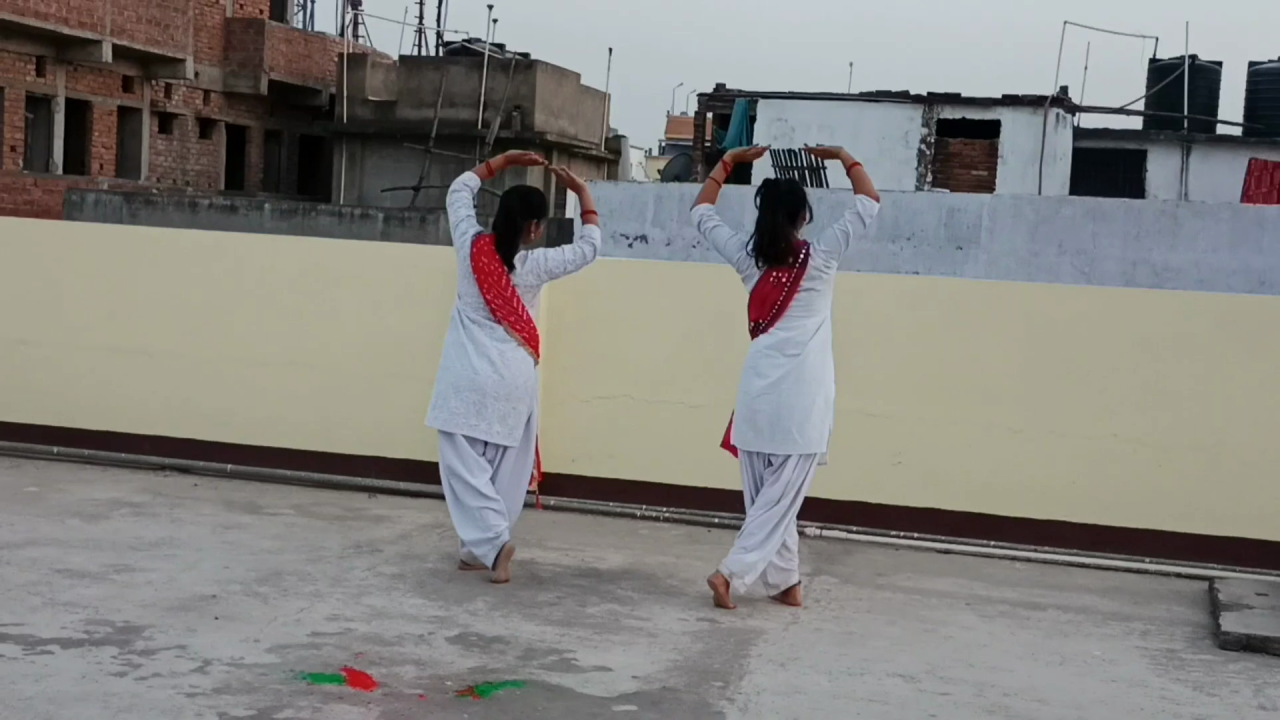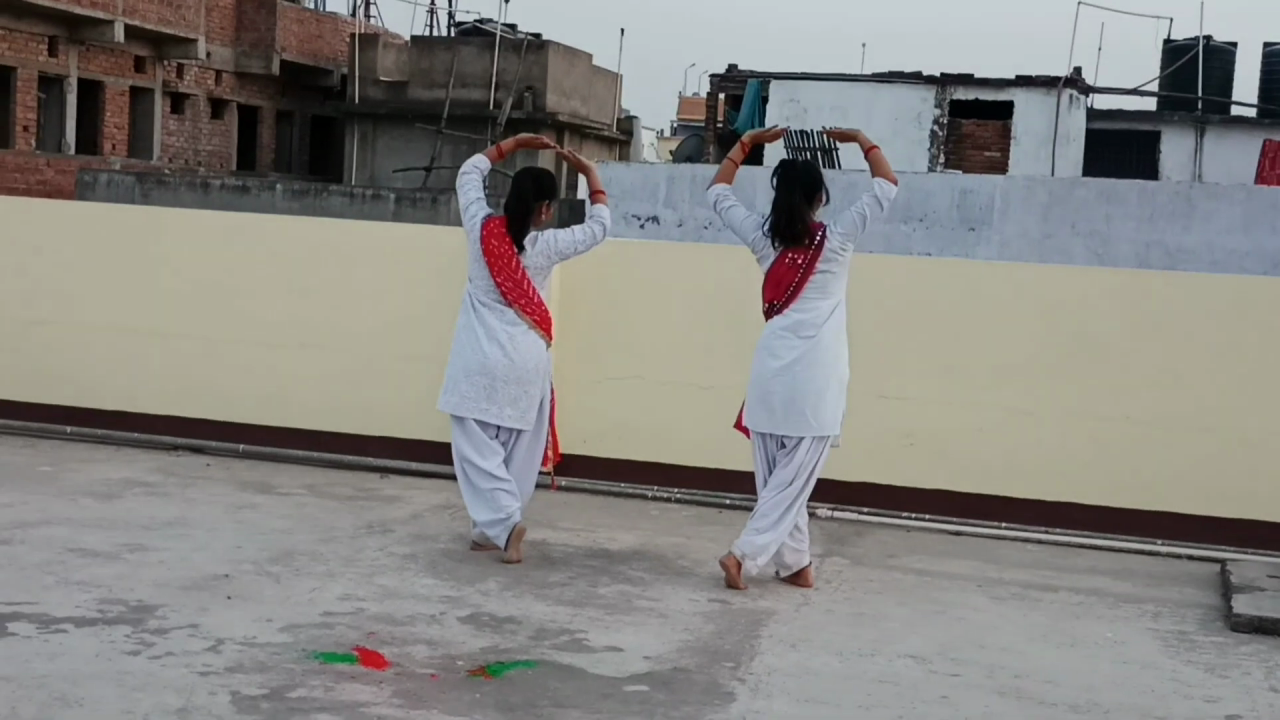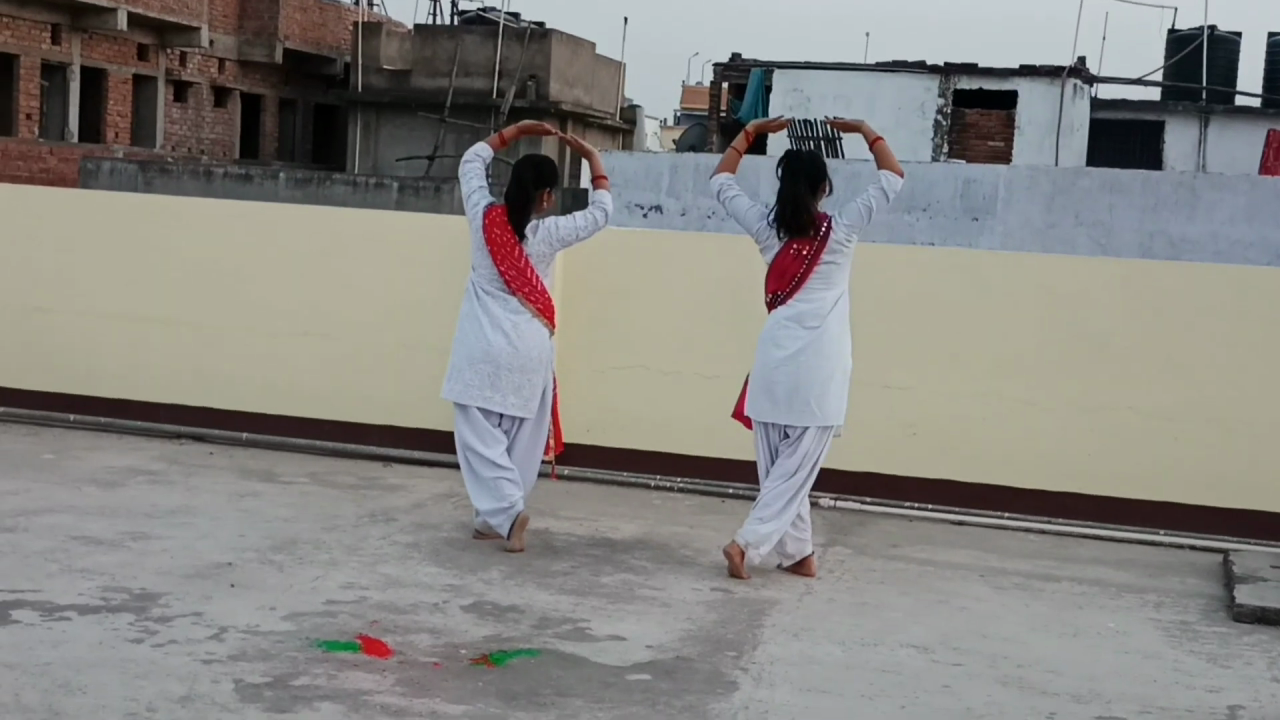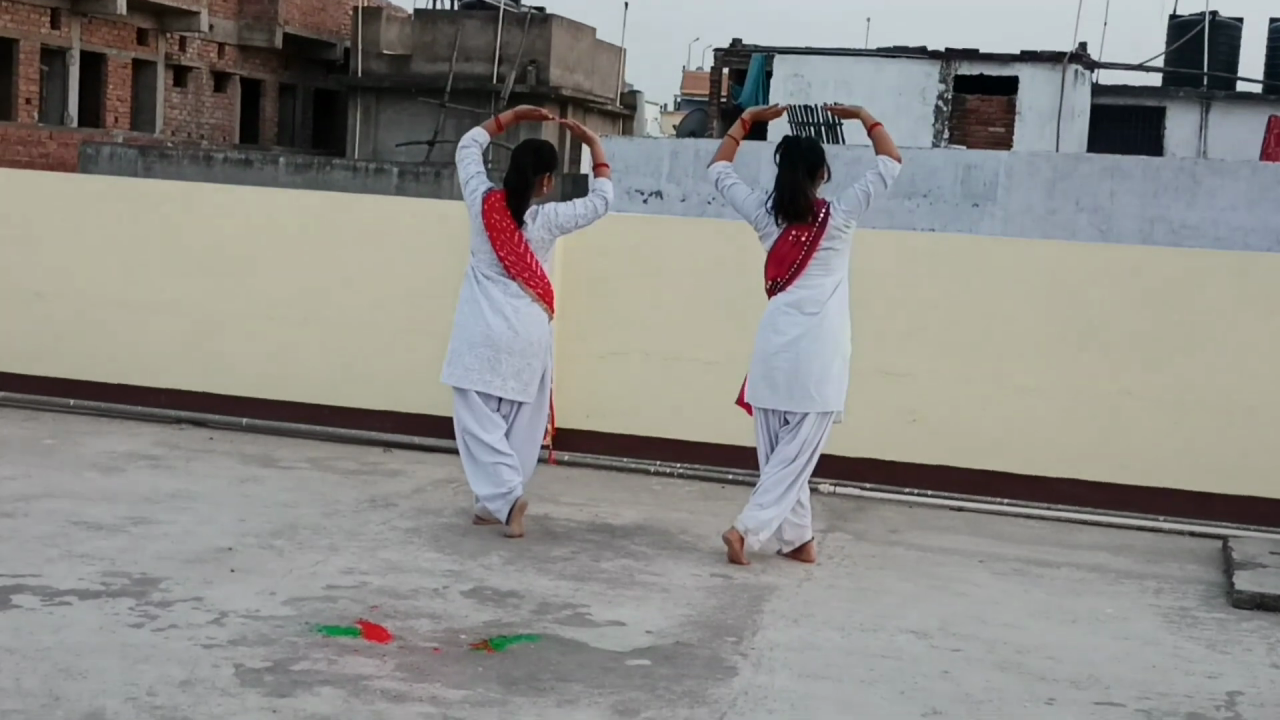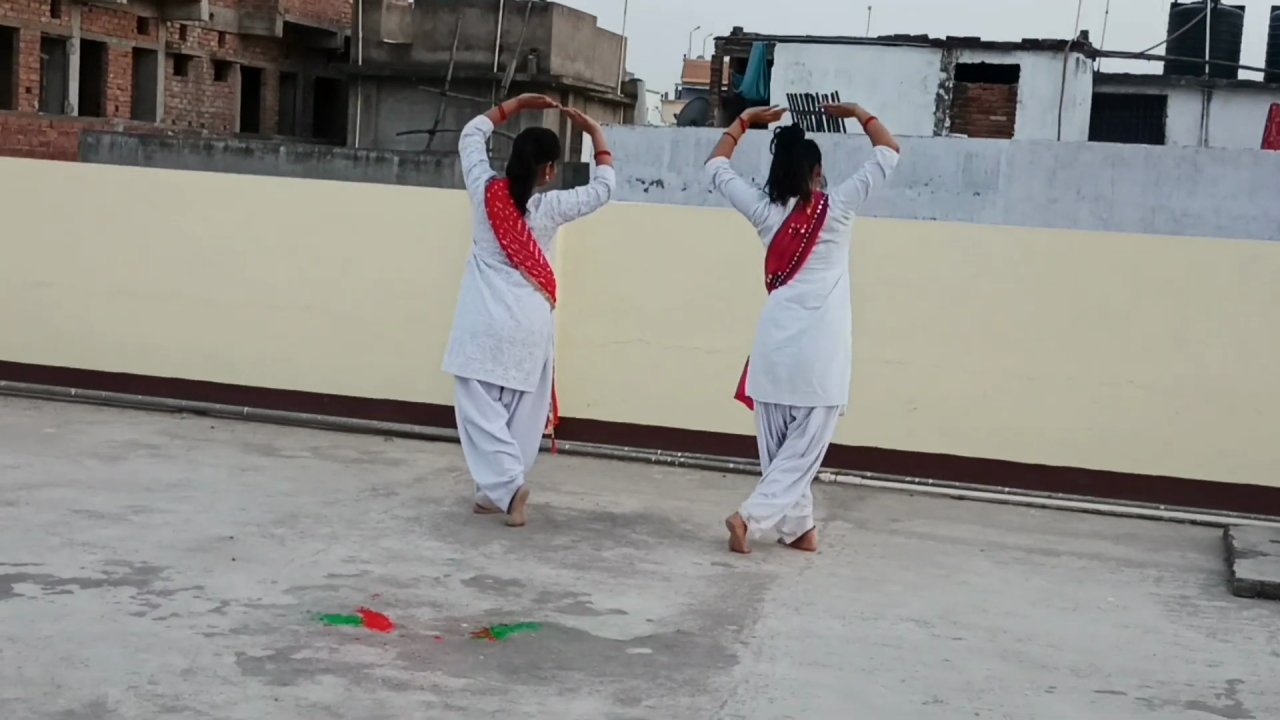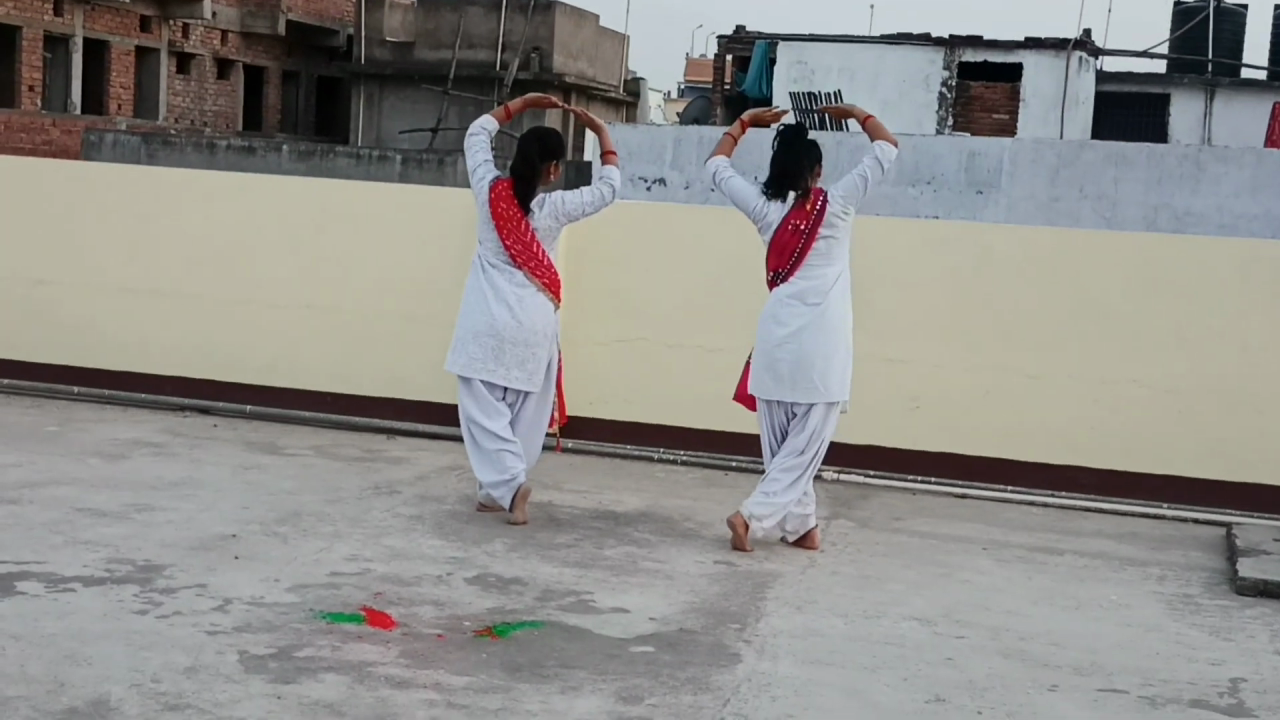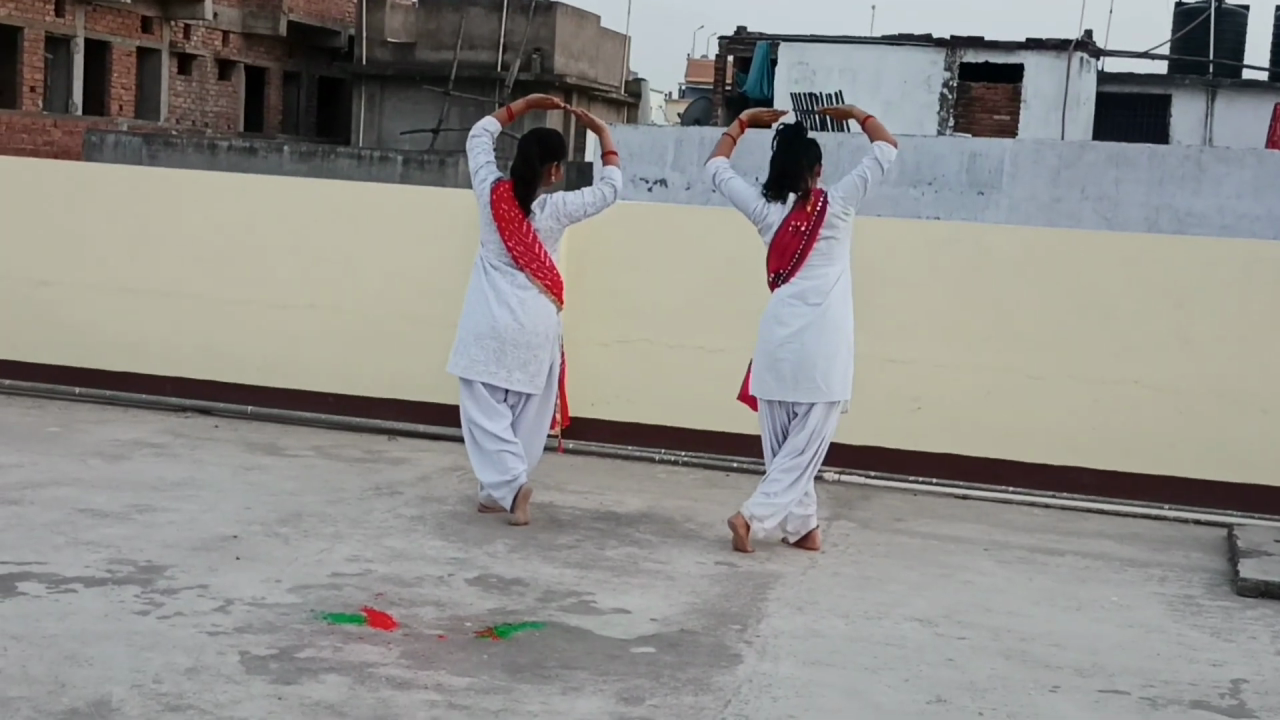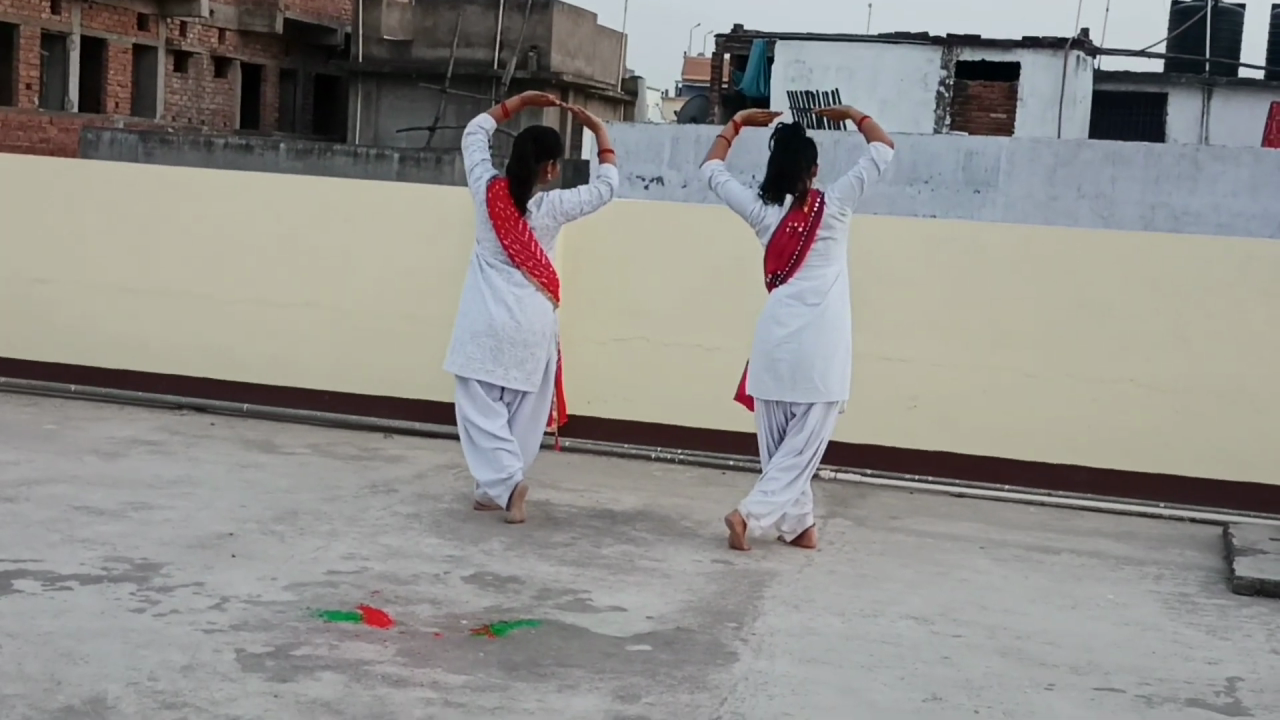
dt=0.4s
person 1, frame 1
left shoulder: (748, 257)
right shoulder: (821, 257)
left elbow: (702, 212)
right elbow: (869, 202)
left wrist: (728, 160)
right wrist: (844, 157)
left hip: (759, 389)
right hip: (802, 395)
left knee: (764, 495)
right knee: (782, 496)
left ankle: (783, 581)
right ankle: (733, 572)
person 1, frame 2
left shoulder: (763, 238)
right shoulder: (837, 240)
left elbow: (718, 192)
right elbow: (887, 186)
left wrist: (747, 142)
right wrist: (862, 140)
left hip: (773, 369)
right hip: (816, 375)
left knee: (776, 476)
right knee: (795, 477)
left ankle: (794, 563)
right ankle: (746, 554)
person 1, frame 3
left shoulder: (766, 228)
right shoulder: (841, 231)
left elbow: (721, 181)
right elbow: (893, 178)
left wrist: (750, 131)
right wrist: (866, 131)
left hip: (775, 360)
right hip: (819, 367)
left knee: (778, 465)
right knee: (796, 467)
left ankle: (797, 552)
right ankle: (748, 542)
person 1, frame 4
left shoulder: (765, 216)
right shoulder: (840, 217)
left elbow: (719, 170)
right elbow: (891, 163)
left wrist: (746, 119)
right wrist: (864, 117)
left hip: (776, 346)
right hip: (819, 353)
left knee: (777, 452)
right knee: (797, 454)
left ankle: (796, 538)
right ankle: (748, 529)
person 1, frame 5
left shoulder: (764, 210)
right shoulder: (838, 208)
left elbow: (716, 167)
right elbow: (889, 153)
left wrist: (744, 120)
right wrist: (859, 113)
left hip: (777, 341)
right hip: (821, 347)
left knee: (778, 446)
right knee: (805, 447)
left ankle: (798, 527)
right ankle: (752, 516)
person 1, frame 6
left shoulder: (765, 208)
right shoulder: (837, 204)
left elbow: (717, 165)
right elbow: (887, 148)
left wrist: (745, 121)
right wrist: (856, 113)
left hip: (778, 338)
right hip: (822, 343)
left knee: (781, 443)
right knee: (806, 444)
left ankle: (800, 525)
right ankle: (753, 515)
person 1, frame 7
left shoulder: (765, 209)
right shoulder: (838, 205)
left elbow: (716, 166)
right elbow: (886, 148)
left wrist: (742, 121)
right wrist: (856, 113)
left hip: (779, 338)
right hip: (824, 343)
left knee: (783, 442)
right knee: (806, 443)
left ankle: (801, 526)
right ankle: (754, 516)
person 1, frame 8
left shoulder: (762, 211)
right shoulder: (835, 205)
left elbow: (712, 169)
right elbow: (883, 149)
left wrist: (737, 121)
right wrist: (852, 114)
left hip: (777, 338)
right hip: (821, 343)
left knee: (778, 443)
right knee: (805, 443)
left ankle: (797, 524)
right ankle: (751, 514)
person 2, frame 1
left shoulder: (472, 247)
right shoulder: (535, 265)
left elbow: (459, 190)
right elbow: (589, 246)
left wrist: (503, 160)
right wrist: (582, 192)
left hip: (468, 378)
right hip: (514, 379)
left knee: (465, 464)
right knee: (506, 470)
left ankle: (491, 542)
right ankle: (479, 547)
person 2, frame 2
left shoulder: (482, 230)
right shoulder: (546, 246)
left elbow: (469, 172)
right elbow: (599, 226)
left wrist: (515, 143)
right wrist: (589, 172)
left hip: (480, 360)
right hip: (526, 362)
left knee: (477, 446)
right knee: (518, 452)
left ankle: (503, 523)
right ankle: (490, 529)
person 2, frame 3
left shoulder: (484, 217)
right shoulder: (548, 233)
left elbow: (472, 161)
right elbow: (601, 212)
left wrist: (516, 131)
right wrist: (592, 157)
left hip: (483, 348)
right hip: (528, 351)
left knee: (480, 435)
right knee: (520, 441)
left ankle: (505, 512)
right ankle: (493, 517)
person 2, frame 4
left shoulder: (483, 203)
right shoulder: (548, 219)
left elbow: (468, 146)
right elbow: (601, 200)
left wrist: (513, 115)
right wrist: (593, 143)
left hip: (482, 333)
right hip: (528, 335)
left knee: (479, 419)
right knee: (519, 425)
left ankle: (504, 497)
right ankle: (495, 502)
person 2, frame 5
left shoulder: (485, 191)
right shoulder: (550, 207)
left elbow: (471, 134)
right elbow: (603, 187)
left wrist: (516, 104)
right wrist: (595, 132)
left hip: (484, 322)
right hip: (529, 324)
left knee: (481, 408)
right knee: (522, 413)
left ankle: (506, 485)
right ankle: (495, 491)
person 2, frame 6
left shoulder: (490, 191)
right shoulder: (555, 208)
left elbow: (477, 133)
right elbow: (608, 187)
left wrist: (523, 103)
right wrist: (601, 132)
left hip: (487, 321)
right hip: (534, 324)
left knee: (484, 407)
right knee: (525, 414)
left ankle: (507, 484)
right ankle: (499, 489)
person 2, frame 7
left shoulder: (492, 192)
right shoulder: (557, 208)
left elbow: (479, 135)
right elbow: (610, 187)
left wrist: (524, 105)
right wrist: (603, 132)
left hip: (489, 323)
right hip: (535, 326)
left knee: (485, 409)
right knee: (526, 416)
left ankle: (508, 484)
right ankle: (500, 489)
person 2, frame 8
left shoulder: (487, 190)
right shoulder: (553, 207)
left elbow: (474, 133)
right elbow: (606, 186)
left wrist: (520, 101)
right wrist: (599, 130)
left hip: (485, 321)
right hip: (532, 323)
left knee: (481, 406)
right knee: (523, 413)
left ankle: (504, 483)
right ankle: (497, 488)
